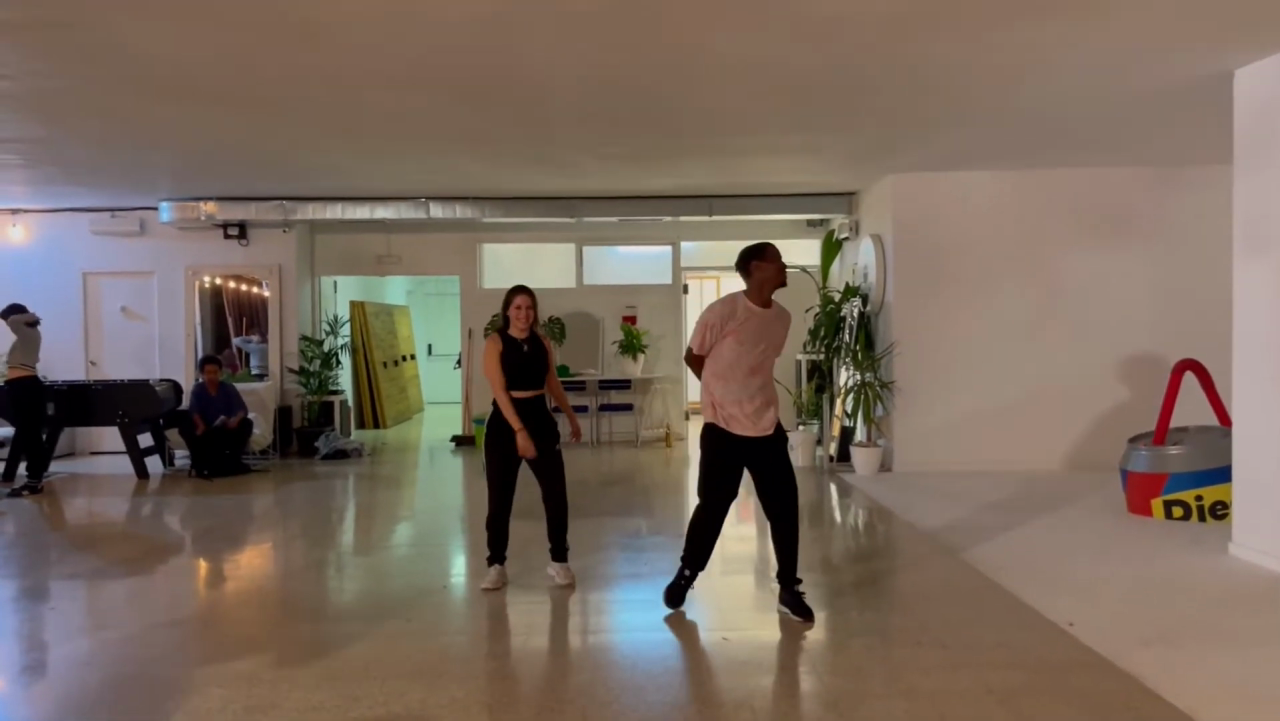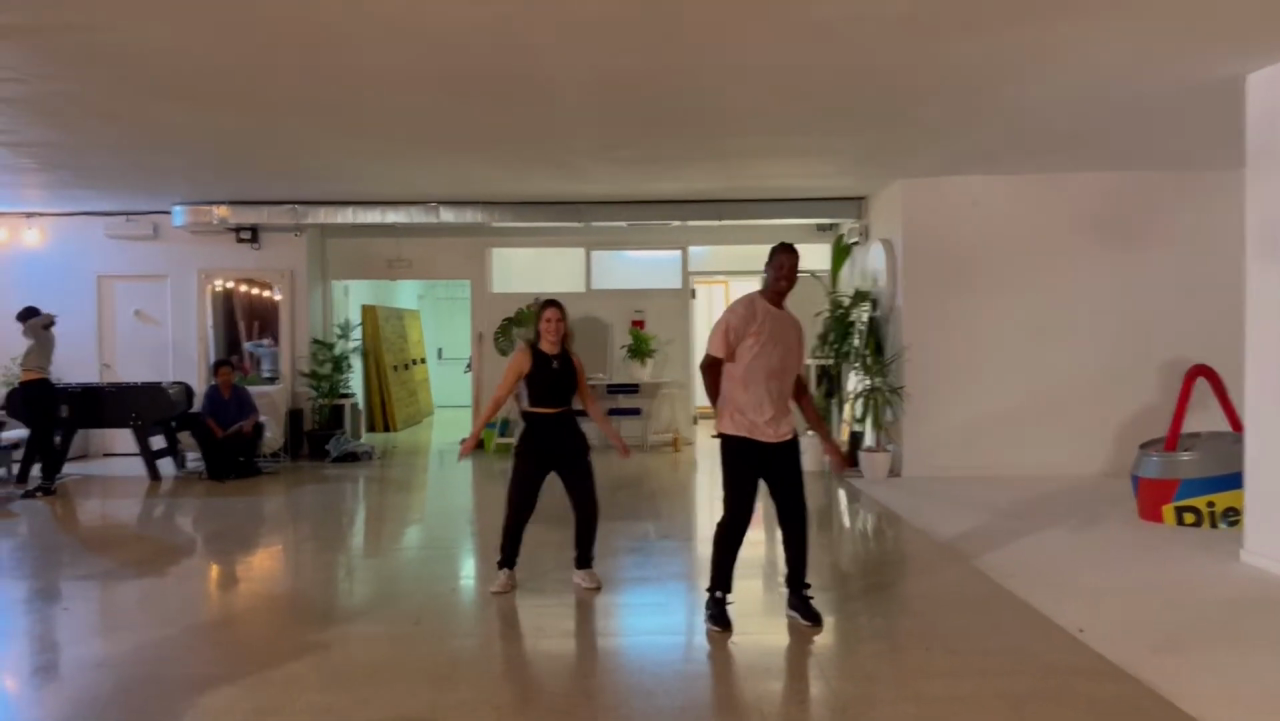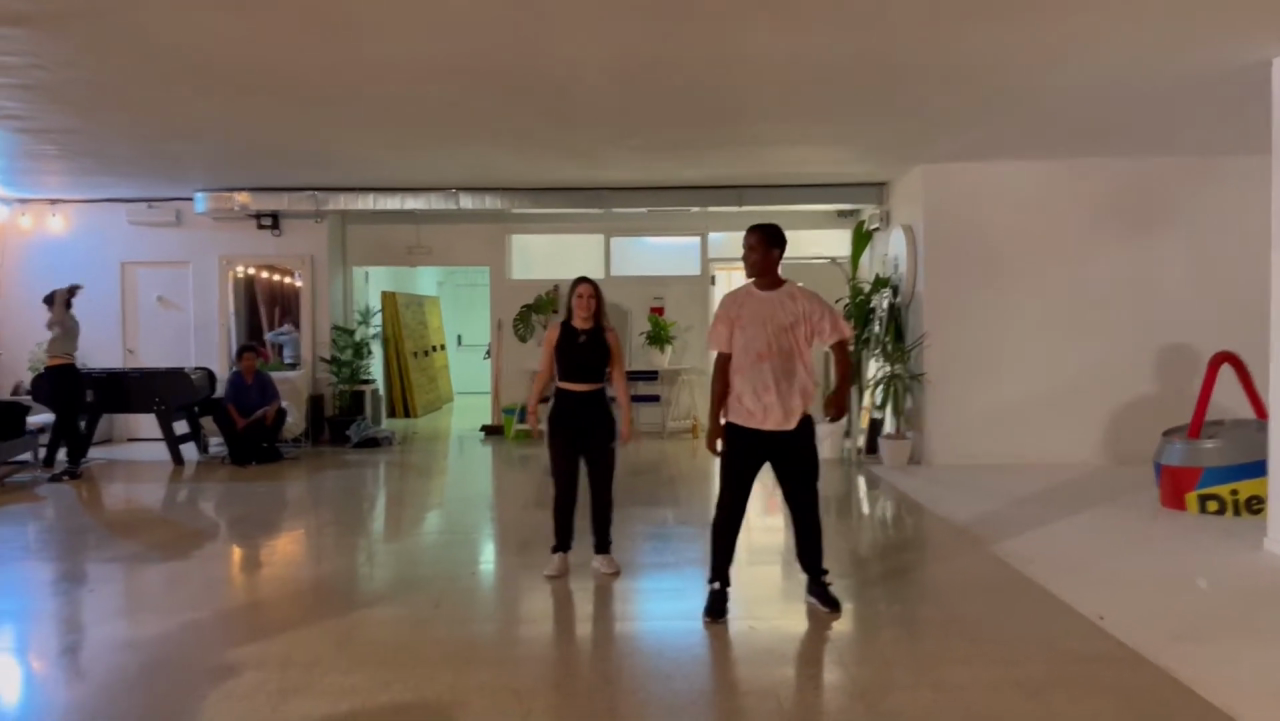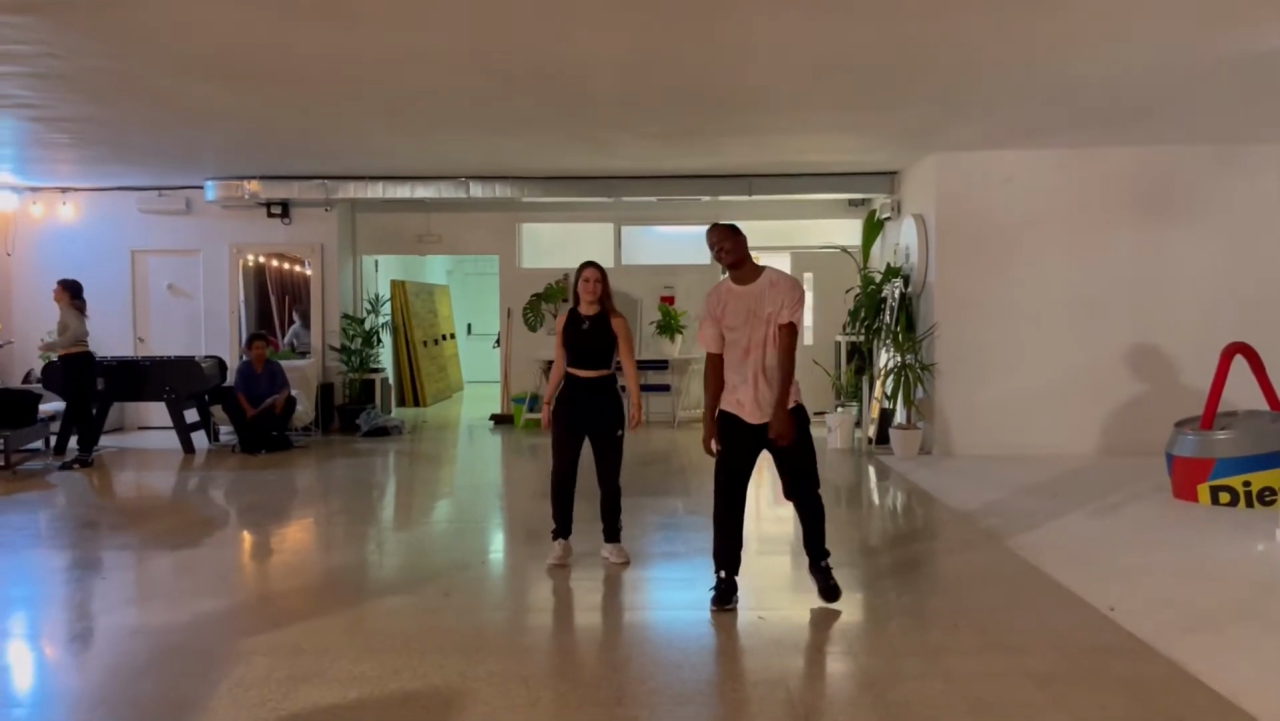
dt=0.3s
person 1, frame 1
left shoulder: (782, 318)
right shoulder: (722, 311)
right elbow: (693, 358)
left hip: (767, 429)
right hip: (722, 427)
left knee: (784, 509)
right knee: (713, 504)
left ankle: (789, 589)
right ankle: (686, 572)
person 1, frame 2
left shoulder: (793, 326)
right shoulder: (742, 311)
left elbow: (798, 387)
right elbow: (709, 366)
left wrist: (826, 437)
right wrist: (725, 412)
left hip: (782, 436)
right hip: (741, 434)
left knee: (794, 516)
right knee: (736, 515)
left ankle: (797, 594)
right ankle: (717, 596)
person 1, frame 3
left shoulder: (806, 302)
right shoulder: (731, 304)
left elbow: (841, 346)
right elbow: (723, 364)
left wrist: (841, 388)
right wrist: (714, 420)
left hip: (793, 422)
right hip: (742, 424)
left knee: (805, 505)
right knee: (729, 506)
left ankle: (816, 581)
right ankle: (718, 588)
person 1, frame 4
left shoulder: (784, 286)
right shoulder: (715, 299)
left elbow: (786, 347)
right elbow: (714, 362)
left wrist: (782, 406)
right wrist: (710, 418)
left hip: (783, 409)
right hip: (735, 414)
left knee: (804, 491)
right knee: (727, 497)
left ankle: (819, 562)
right ankle: (725, 578)
person 2, frame 1
left shoulder: (542, 343)
right shoulder: (495, 343)
left elbow: (552, 385)
right elbow: (499, 391)
left wrist: (572, 419)
right wrist: (519, 430)
left hip: (541, 420)
right hip: (506, 424)
left knee: (556, 494)
right knee: (499, 499)
left ankle: (558, 561)
right ankle: (496, 566)
person 2, frame 2
left shoulder: (572, 359)
right shoulder: (525, 356)
left elbow: (588, 400)
right elbow: (500, 397)
left wrist: (613, 434)
right wrist: (475, 433)
left hip: (569, 435)
right hip: (535, 436)
left knee: (587, 506)
right knee: (518, 508)
left ankle: (583, 568)
right ankle: (506, 570)
person 2, frame 3
left shoulder: (608, 336)
right shoulder: (556, 333)
left elbow: (619, 379)
right elbow: (544, 374)
left wrist: (626, 418)
right wrist: (532, 410)
left hip: (597, 413)
right hip: (564, 412)
left knee: (601, 487)
right knee: (565, 487)
left ankle: (602, 552)
right ankle: (560, 552)
person 2, frame 4
left shoulder: (615, 320)
right shoulder: (565, 319)
left elbow: (628, 364)
right elbow: (560, 363)
left wrist: (635, 402)
right wrist: (547, 401)
left hip: (605, 398)
right hip: (571, 398)
left knee: (609, 476)
right knee: (562, 473)
left ankle: (612, 541)
right ankle: (561, 540)
person 3, frame 1
left shoulder: (29, 334)
right shoulder: (27, 334)
left elbow: (13, 321)
right elbow: (15, 324)
left wrist: (29, 318)
right wrist: (30, 318)
left hip: (24, 387)
right hip: (22, 387)
left knee: (28, 434)
right knee: (27, 434)
left ankle: (34, 482)
right ankle: (34, 479)
person 3, frame 2
left shoulder: (44, 337)
right shoulder: (39, 338)
left elbow: (31, 325)
right elbow: (30, 329)
left wrist: (46, 319)
right wrist: (46, 319)
left hip: (37, 389)
right hip: (33, 389)
left knee: (41, 436)
right knee: (40, 436)
left ankle: (48, 483)
right ankle: (48, 481)
person 3, frame 3
left shoulder: (69, 322)
right shoulder: (63, 322)
left elbow: (58, 319)
right elbow: (50, 324)
left wrist: (60, 299)
right wrist: (60, 300)
left hip: (63, 374)
right hip: (59, 374)
left knee: (66, 420)
right knee: (65, 420)
left ankle: (73, 468)
right ankle: (73, 465)
person 3, frame 4
left shoulder: (69, 312)
right shoulder: (68, 312)
left elbow: (76, 332)
left wrist: (52, 345)
right wrist: (53, 345)
left hip: (78, 362)
right hip: (74, 362)
left knee: (79, 408)
right knee: (78, 408)
left ankle: (85, 455)
right ankle: (85, 453)
